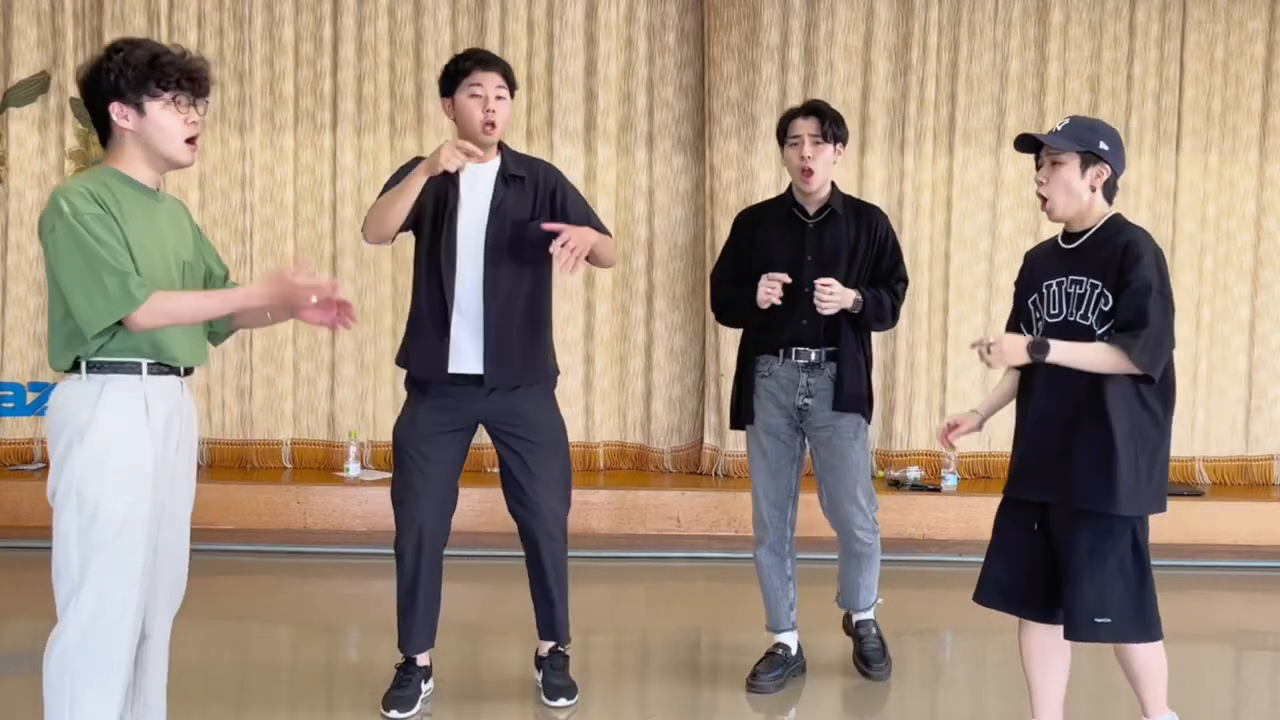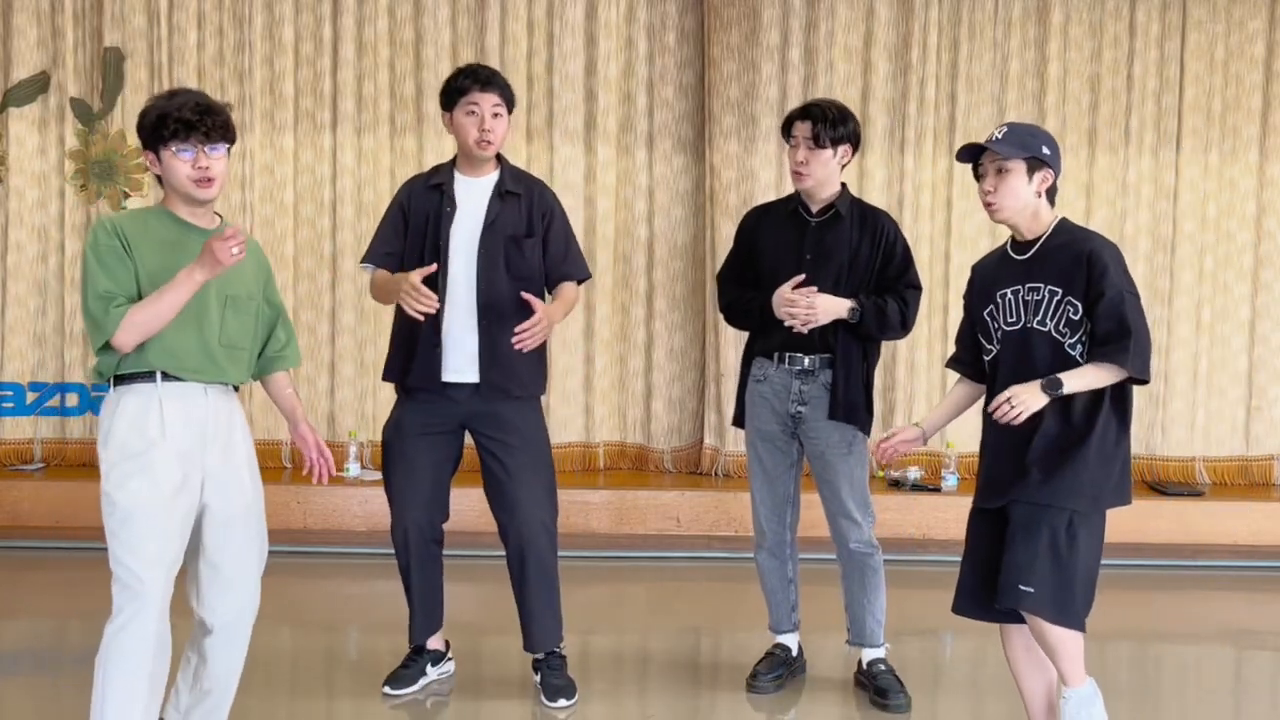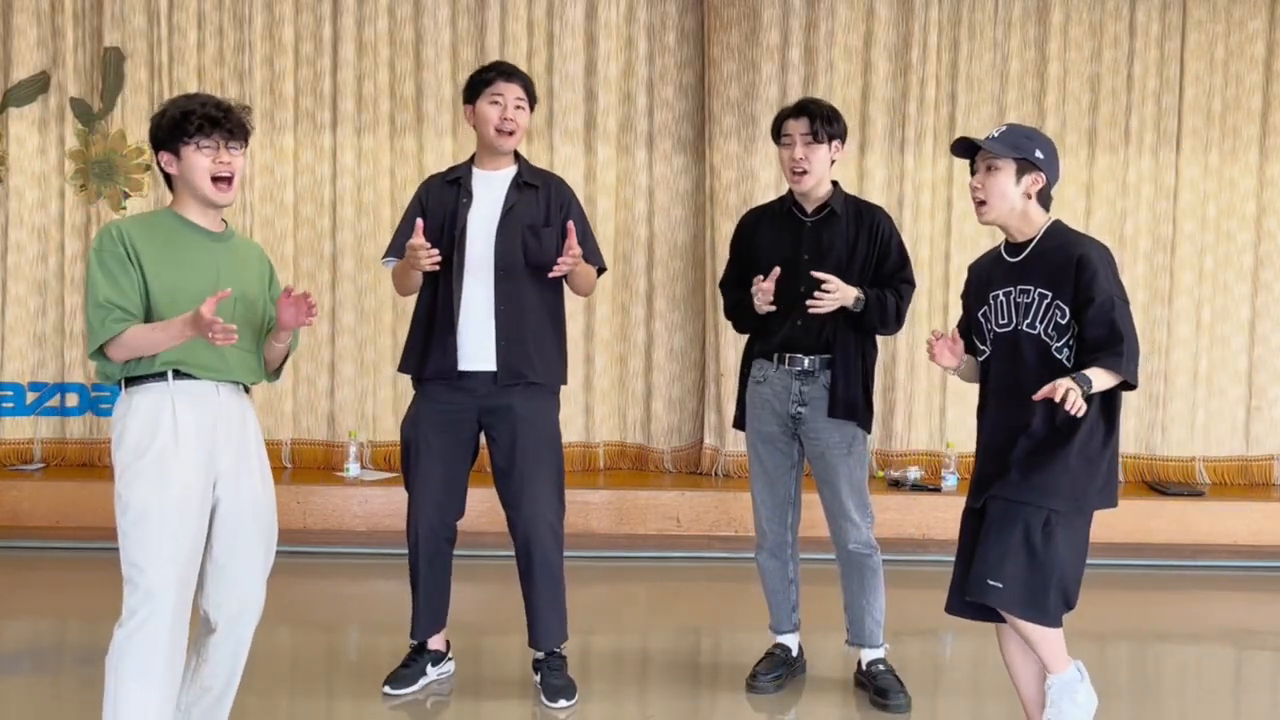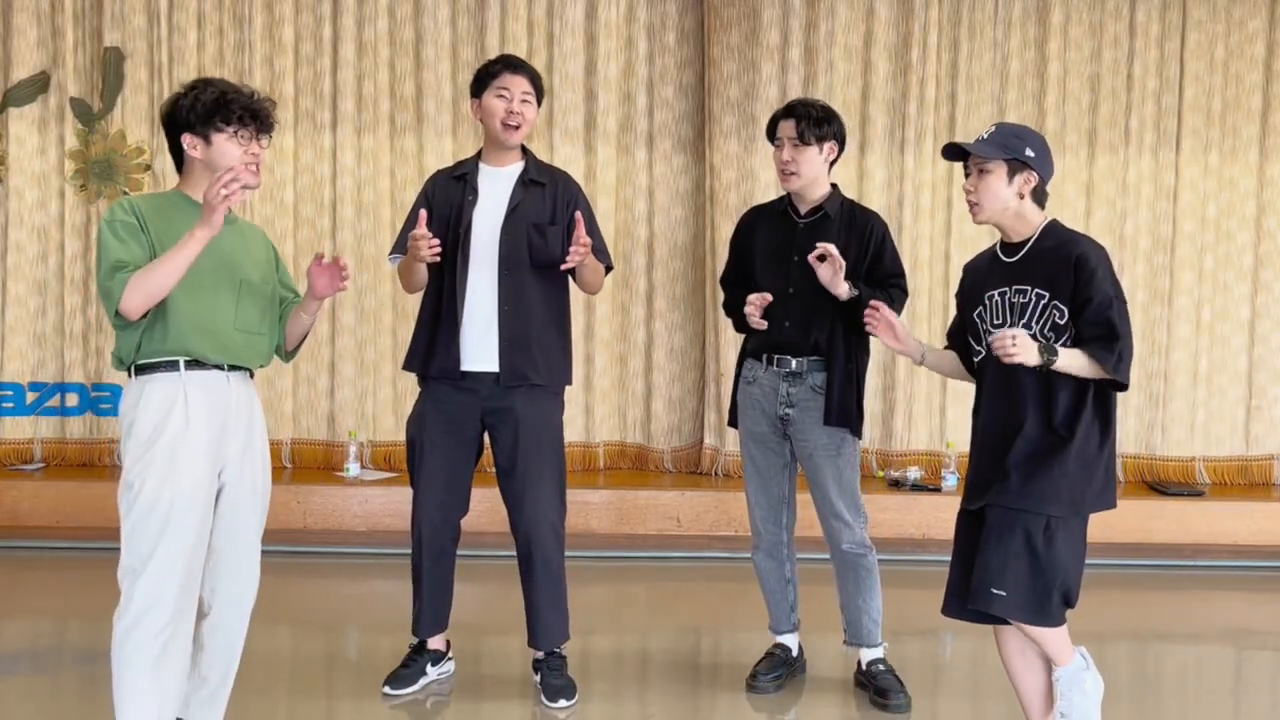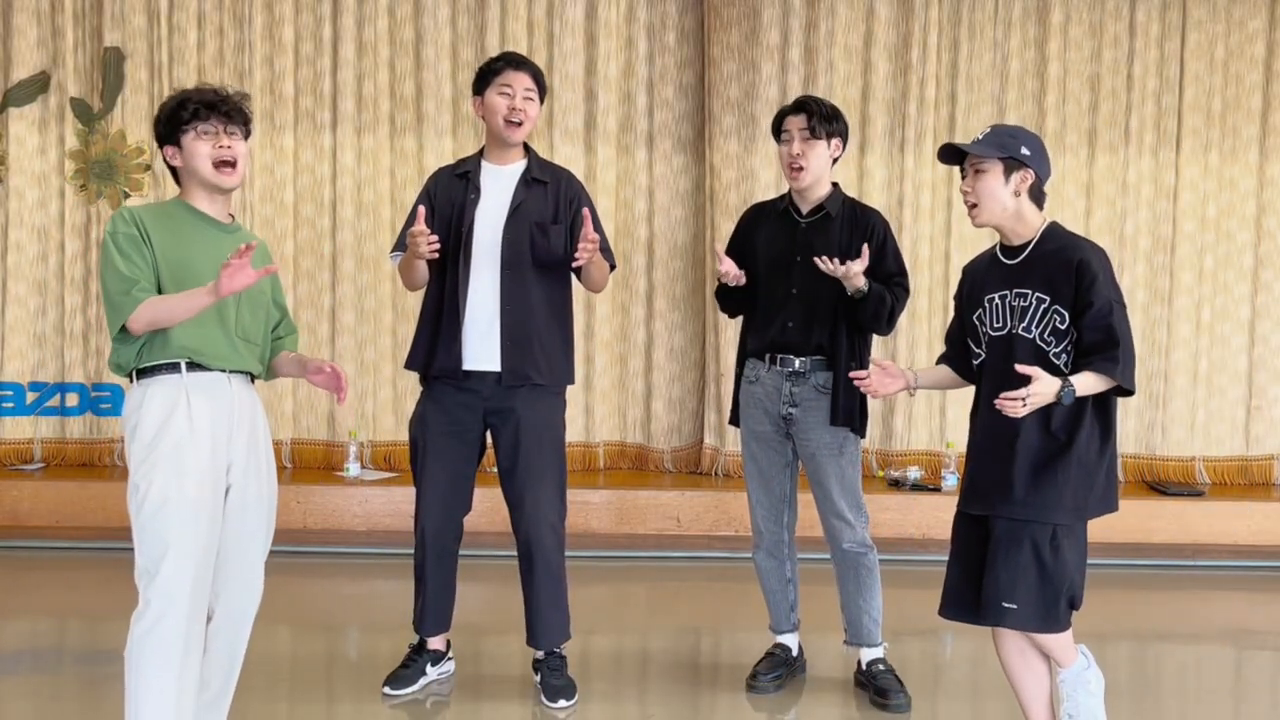
dt=1s
person 1, frame 1
left shoulder: (540, 179)
right shoulder: (422, 175)
left elbow: (610, 252)
right elbow: (373, 231)
left wrist: (586, 238)
right wrist: (428, 168)
left hip: (521, 379)
right hip: (438, 382)
left knee: (545, 516)
right knee: (419, 522)
left ankle: (553, 649)
right ankle: (416, 660)
person 1, frame 2
left shoulder: (534, 197)
right shoulder: (418, 195)
left elbow: (569, 280)
right elbow: (377, 278)
left wrist: (551, 312)
right wrist: (399, 287)
left hip: (507, 387)
right hip: (427, 385)
left knee: (531, 520)
right knee: (413, 519)
left ankle: (547, 653)
right ankle: (429, 646)
person 1, frame 3
left shoulder: (551, 192)
right shoulder: (437, 191)
left elbow: (587, 284)
right elbow: (401, 284)
left wrist: (573, 264)
right wrist: (413, 262)
left hip: (524, 381)
right hip: (445, 378)
left knee: (537, 518)
right knee: (428, 515)
left ankle: (549, 654)
right ankle: (431, 646)
person 1, frame 4
left shoulder: (558, 189)
right shoulder: (444, 186)
left elbow: (595, 283)
right elbow: (410, 282)
left wrist: (583, 260)
right wrist: (416, 256)
left hip: (529, 381)
right hip: (449, 378)
left knee: (539, 520)
right knee: (432, 514)
left ankle: (550, 654)
right ankle: (431, 646)
person 1, frame 5
left shoulder: (561, 187)
right shoulder: (446, 184)
left elbow: (599, 281)
right elbow: (412, 281)
left wrist: (590, 258)
right wrist: (414, 254)
left hip: (531, 380)
right hip: (451, 377)
left knee: (540, 520)
right knee: (435, 514)
left ankle: (550, 654)
right ankle: (432, 645)
person 2, frame 1
left shoulder: (174, 212)
right shoulder: (76, 202)
left elbow: (222, 315)
right elbow: (138, 309)
left wrist: (290, 308)
right wrist: (261, 291)
left hip: (169, 406)
right hip: (107, 407)
left knee: (157, 596)
right knee: (102, 604)
person 2, frame 2
left shoulder: (245, 250)
right shoulder: (116, 232)
left elbow: (269, 350)
right elbow: (122, 333)
left wrist: (299, 422)
right wrist: (198, 269)
left hip: (225, 420)
right hip: (147, 417)
left knee: (235, 596)
right knee: (143, 597)
person 2, frame 3
left shoulder: (252, 256)
right shoulder: (125, 237)
right elbow: (116, 342)
left wrist: (284, 330)
right wrist: (190, 325)
left hip: (237, 420)
right hip: (161, 415)
left knee: (240, 595)
right knee: (158, 593)
person 2, frame 4
left shoulder: (255, 239)
right shoulder: (135, 214)
left elbow: (284, 339)
right elbow: (131, 300)
left wrist: (314, 298)
right wrist: (204, 227)
left hip: (242, 405)
right hip: (170, 400)
left knee: (233, 584)
right knee: (161, 581)
person 2, frame 5
left shoulder: (254, 245)
right shoulder: (137, 224)
right elbow: (136, 314)
left wrist: (307, 366)
right wrist: (216, 289)
left hip: (245, 410)
right hip: (173, 404)
left knee: (238, 588)
right knee: (175, 585)
person 3, frame 1
left shoulder: (867, 222)
right shoulder: (755, 222)
left elbow: (892, 300)
right elbow: (722, 297)
left wrist: (852, 299)
right wrist: (754, 297)
left hip: (837, 381)
right hip: (769, 381)
left knee: (855, 515)
right knee: (771, 521)
left ankle: (861, 617)
right ankle: (785, 642)
person 3, frame 2
left shoulder: (875, 227)
right shoulder: (761, 222)
left elbow: (903, 310)
right elbow: (728, 298)
left wrist: (845, 308)
right wrist: (769, 304)
left hip: (835, 388)
right hip: (767, 384)
left knee: (854, 529)
right knee: (771, 525)
left ankle: (872, 657)
right ankle: (786, 644)
person 3, frame 3
left shoulder: (869, 222)
right shoulder: (756, 224)
left elbow: (897, 306)
right elbow: (731, 305)
left wrist: (853, 298)
right wrist: (753, 303)
left hip: (836, 388)
right hip: (768, 384)
left knee: (854, 529)
right knee: (772, 525)
left ankle: (871, 657)
right ankle: (786, 644)
person 3, frame 4
left shoulder: (861, 226)
right shoulder: (755, 223)
left elbow: (890, 314)
right elbow: (731, 294)
left wrist: (843, 290)
right wrist: (745, 310)
left hip: (824, 389)
right hip: (758, 385)
left knee: (846, 528)
right knee: (767, 525)
left ankle: (871, 657)
right ankle: (786, 644)
person 3, frame 5
left shoulder: (864, 223)
right shoulder: (758, 220)
left elbow: (888, 314)
right elbow: (735, 306)
left wrist: (857, 285)
right wrist: (729, 284)
left hip: (827, 388)
right hip: (761, 384)
left knee: (849, 529)
right knee: (769, 525)
left ankle: (871, 657)
right ankle: (786, 643)
person 4, frame 1
left shoulder: (1134, 250)
right shoulder: (1039, 260)
left elbow: (1140, 353)
left wrist: (1040, 349)
right wrist: (979, 414)
left hip: (1108, 463)
right hip: (1040, 464)
left knee: (1116, 606)
right knee: (1033, 601)
person 4, frame 2
left shoulder: (1092, 256)
right shoulder: (987, 272)
left elbow: (1127, 357)
left wrist: (1049, 388)
right wrist: (926, 428)
left hip: (1072, 460)
right hip: (1004, 462)
left knee: (1039, 589)
right knee: (1005, 601)
person 4, frame 3
left shoulder: (1084, 259)
right shoulder: (983, 272)
left elbow: (1119, 359)
left wrist: (1080, 383)
right wrist: (956, 361)
left hip: (1063, 461)
right hip: (998, 458)
left knee: (1012, 586)
right knee: (1005, 603)
person 4, frame 4
left shoulder: (1080, 258)
right shoulder: (980, 271)
left elbow: (1112, 361)
left wrist: (1044, 354)
right wrist: (912, 348)
left hip: (1057, 463)
right hip: (994, 462)
left knee: (1016, 594)
right knee: (998, 606)
left ankle: (1073, 670)
person 4, frame 5
left shoulder: (1081, 262)
right shoulder: (978, 273)
left elbow: (1114, 367)
left wrist: (1059, 389)
right wrist: (909, 379)
left hip: (1056, 469)
right hip: (991, 467)
left knee: (1026, 605)
right knee: (996, 609)
